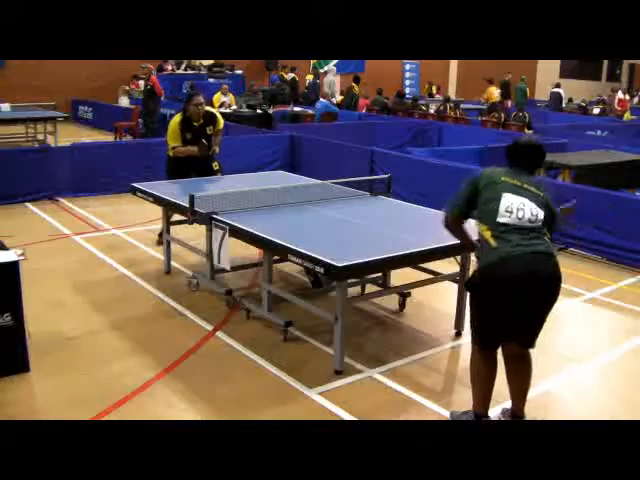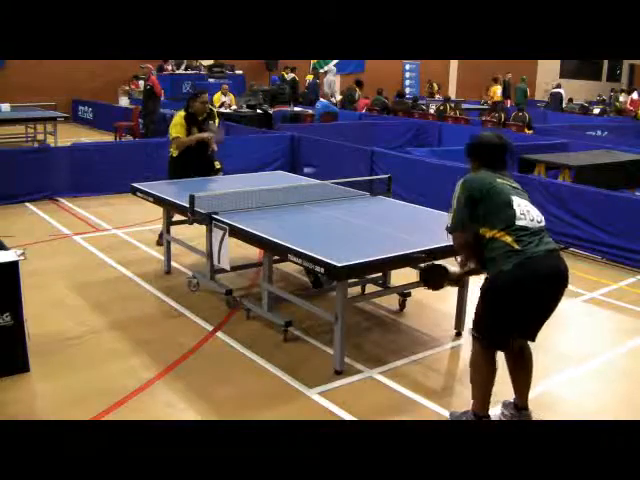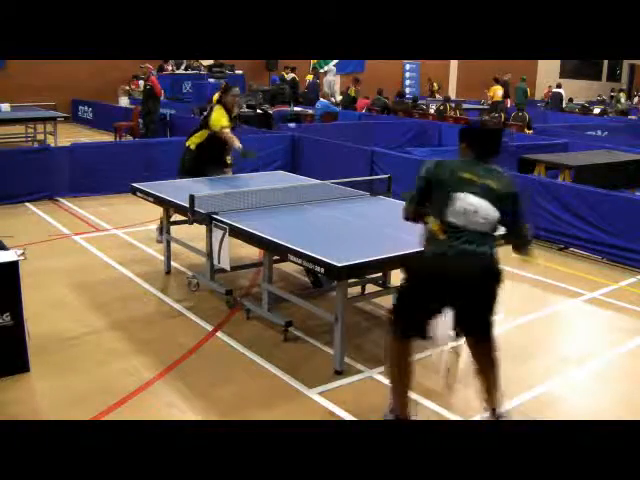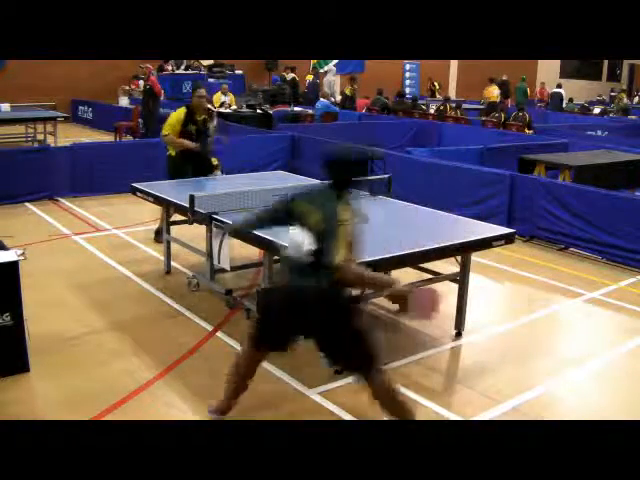
dt=0.5s
person 1, frame 1
left shoulder: (485, 177)
right shoulder: (544, 197)
left elbow: (451, 221)
left wrist: (474, 244)
left hip: (499, 270)
right hip: (544, 272)
left knee: (485, 346)
right knee: (518, 346)
left ankle: (479, 416)
right ankle: (517, 414)
person 1, frame 2
left shoulder: (470, 183)
right shoulder: (513, 185)
left elbow: (461, 240)
left wrist: (475, 264)
right wrist: (463, 273)
left hip: (519, 273)
right hip: (554, 269)
left knee: (484, 343)
right knee: (515, 339)
left ankle: (477, 415)
right ankle: (519, 409)
person 1, frame 3
left shoulder: (438, 167)
right shoulder: (508, 184)
left elbow: (410, 213)
right elbow: (521, 243)
left hip: (437, 265)
right hip: (481, 268)
left knee: (400, 334)
right knee: (479, 339)
left ankle: (399, 414)
right ankle: (494, 411)
person 1, frame 4
left shoulder: (300, 198)
right shoulder: (343, 215)
left elbow: (254, 222)
right elbow: (343, 271)
left wrist: (240, 226)
right wrist: (390, 284)
left hip: (286, 298)
right hip: (325, 300)
left knee: (256, 348)
right knee: (370, 370)
left ankle: (221, 411)
person 2, frame 1
left shoulder: (212, 115)
right shoulder: (177, 122)
left elbow: (219, 128)
right elbow: (175, 150)
left wrist: (216, 145)
right wrist: (191, 150)
left hip: (205, 156)
right hip: (180, 159)
right ankle: (164, 231)
person 2, frame 2
left shoulder: (210, 112)
right shoulder: (181, 117)
right elbow: (177, 143)
left wrist: (211, 142)
right wrist: (200, 136)
left hip: (204, 156)
right hip: (182, 159)
right ankle: (164, 232)
person 2, frame 3
left shoulder: (231, 110)
right shoulder: (218, 111)
right elbow: (224, 132)
left wrist: (231, 143)
right wrist: (235, 143)
left hip: (217, 152)
right hip: (196, 152)
right ankle: (163, 224)
person 2, frame 4
left shoulder: (210, 112)
right shoulder: (180, 115)
right elbow: (166, 137)
right wrist: (186, 143)
left hip: (201, 156)
right hip: (179, 157)
right ankle: (160, 229)
